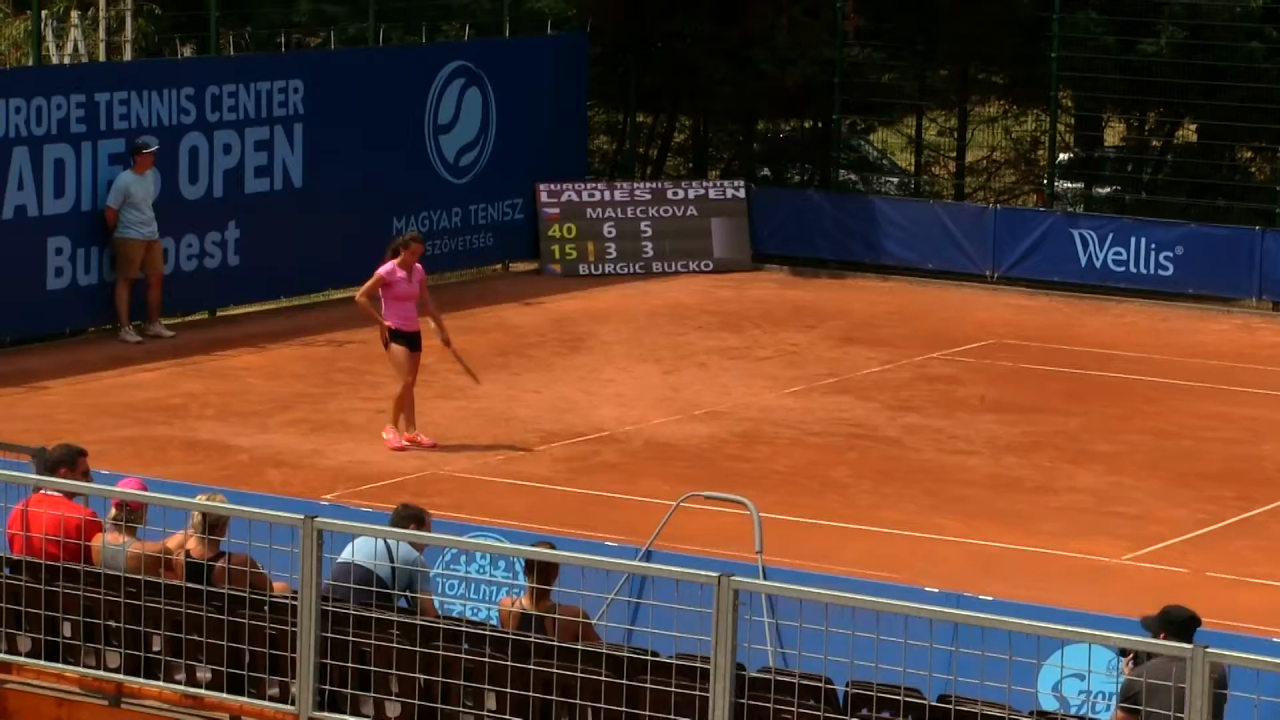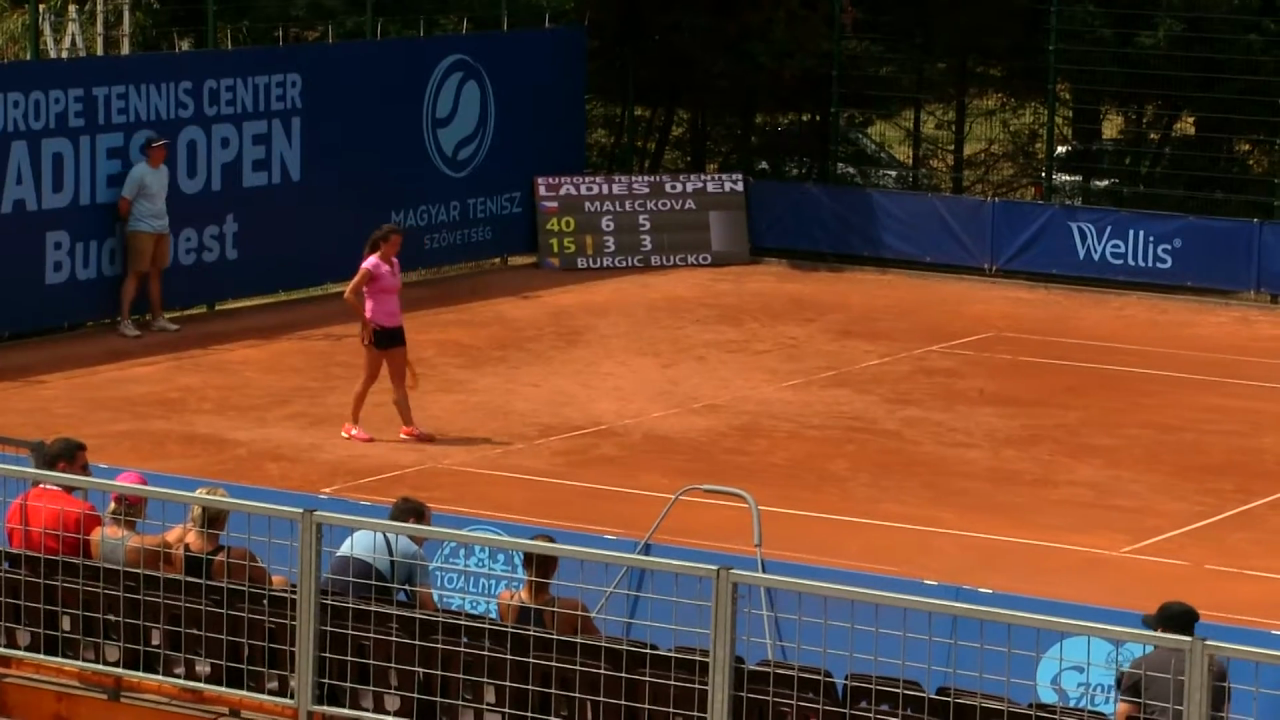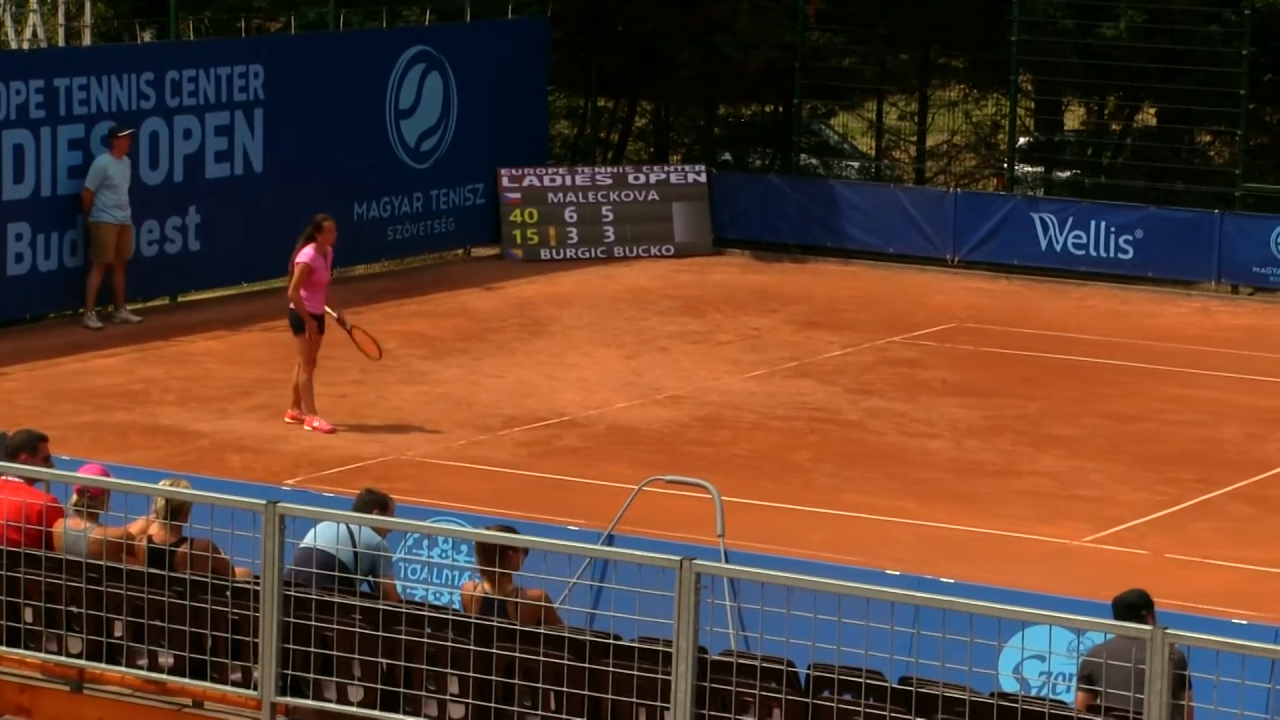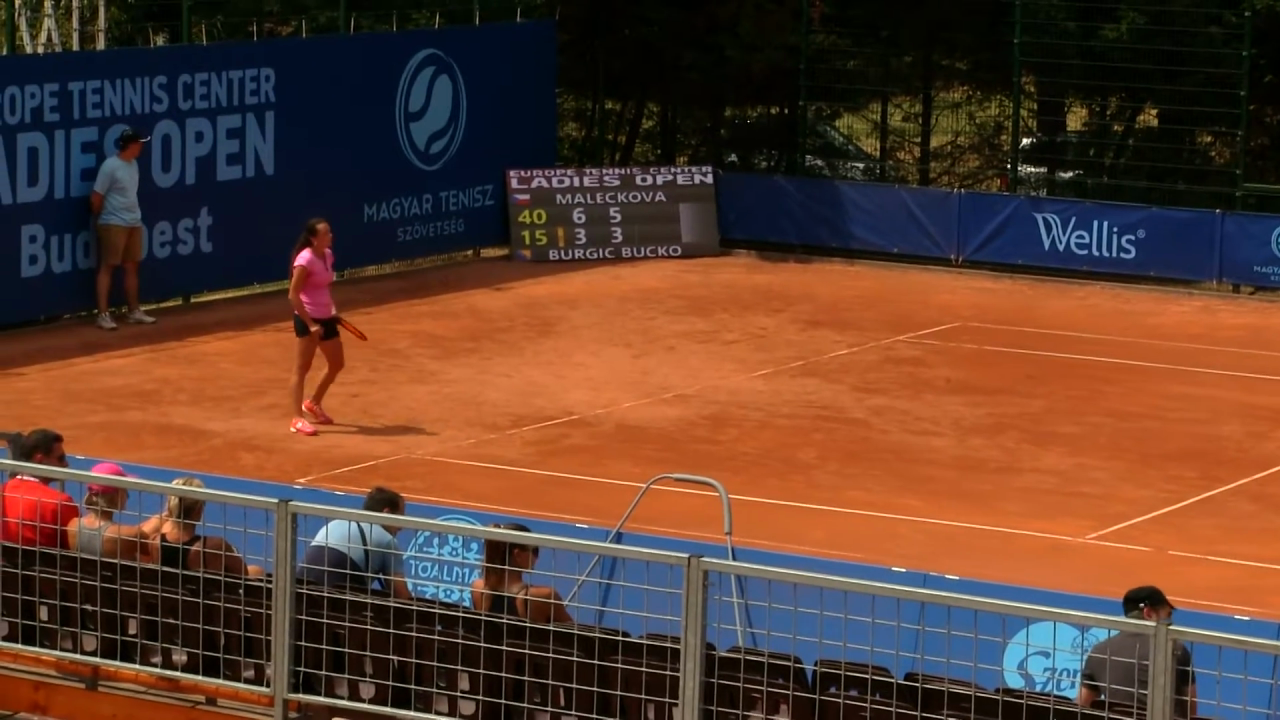
dt=0.7s
person 1, frame 1
left shoulder: (418, 271)
right shoulder: (387, 272)
left elbow: (426, 303)
right elbow: (361, 297)
left wrist: (442, 330)
right wrist: (380, 321)
left hip: (413, 332)
right hip: (394, 333)
left knee: (409, 384)
right knee: (405, 382)
left ankle: (411, 432)
right ankle: (391, 428)
person 1, frame 2
left shoulder: (394, 264)
right shoulder: (371, 266)
right elbow: (349, 295)
right wrist: (366, 321)
left hip: (395, 328)
right hip: (378, 330)
left knee: (399, 379)
right knee: (369, 378)
left ankle: (409, 427)
right ankle: (351, 425)
person 1, frame 3
left shoulder: (328, 252)
right shoulder: (307, 257)
right elbow: (293, 292)
right wrist: (307, 320)
left hip: (317, 314)
right hip: (302, 315)
left knee: (305, 364)
right knee: (307, 365)
left ankle: (295, 410)
right ankle: (311, 416)
person 1, frame 4
left shoulder: (328, 255)
right shoulder: (305, 260)
right elbow: (293, 296)
left wrist: (333, 309)
right wrist: (310, 323)
left hip: (326, 318)
right hip: (307, 320)
left knee: (337, 364)
right knee: (302, 368)
left ankle: (312, 404)
right ankle: (297, 419)
person 2, frame 1
left shoulder: (150, 176)
right shoulder: (124, 181)
right elbow: (110, 212)
right wrist: (118, 234)
left hip: (152, 236)
right hip: (130, 238)
left knee: (156, 279)
right knee: (124, 281)
left ankle: (153, 324)
right ankle: (125, 328)
person 2, frame 2
left shoulder: (164, 170)
right shoulder: (138, 172)
right elbow: (124, 203)
left wrist: (159, 222)
right wrist: (130, 224)
left hip: (162, 230)
right hip: (141, 231)
left knee: (155, 274)
right knee: (134, 274)
left ankle: (157, 318)
right ankle: (125, 321)
person 2, frame 3
left shoulder: (126, 162)
right shoulder: (102, 163)
right elbow: (87, 193)
left wrist: (123, 215)
right wrist: (91, 216)
left hip: (124, 221)
right hip: (104, 222)
left knee: (119, 266)
right knee: (99, 266)
left ankle: (120, 310)
right ankle: (89, 313)
person 2, frame 4
left shoulder: (133, 165)
right shoulder: (110, 166)
right elbow: (96, 198)
left wrist: (132, 216)
right wrist: (101, 219)
left hip: (134, 223)
right hip: (113, 224)
left knee: (131, 267)
right knee: (107, 267)
left ankle: (134, 311)
right ankle: (103, 315)
